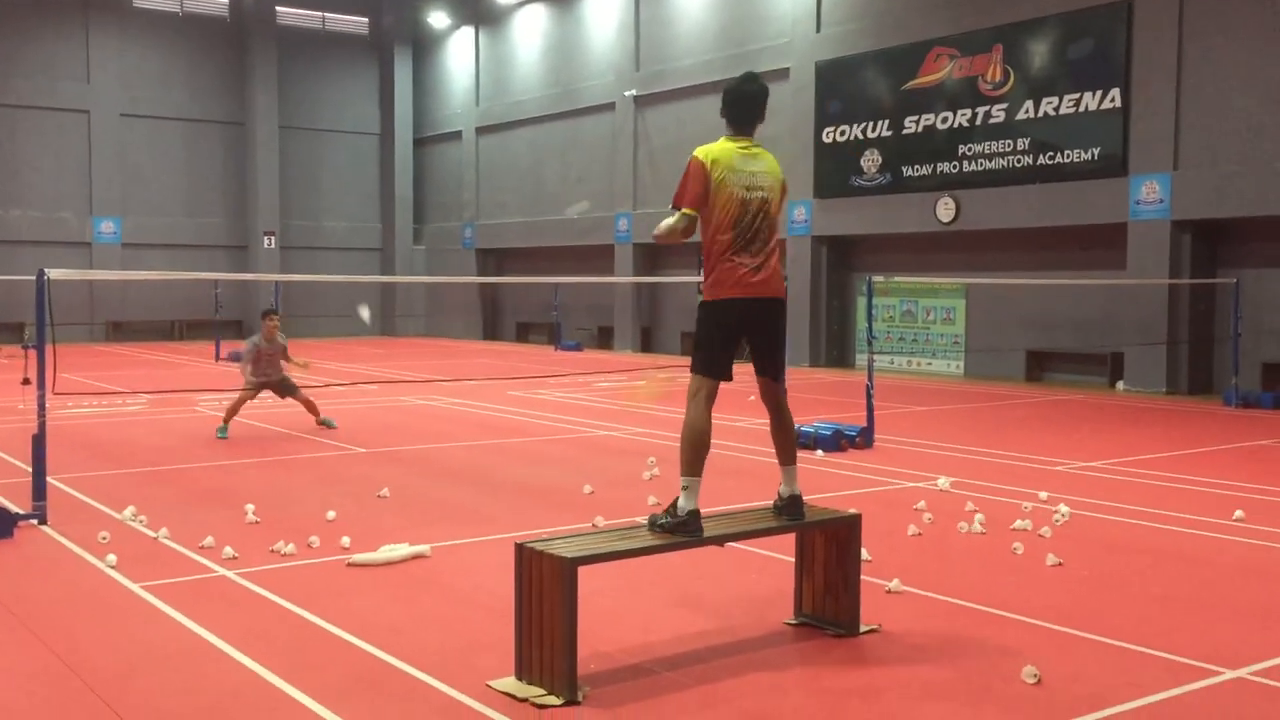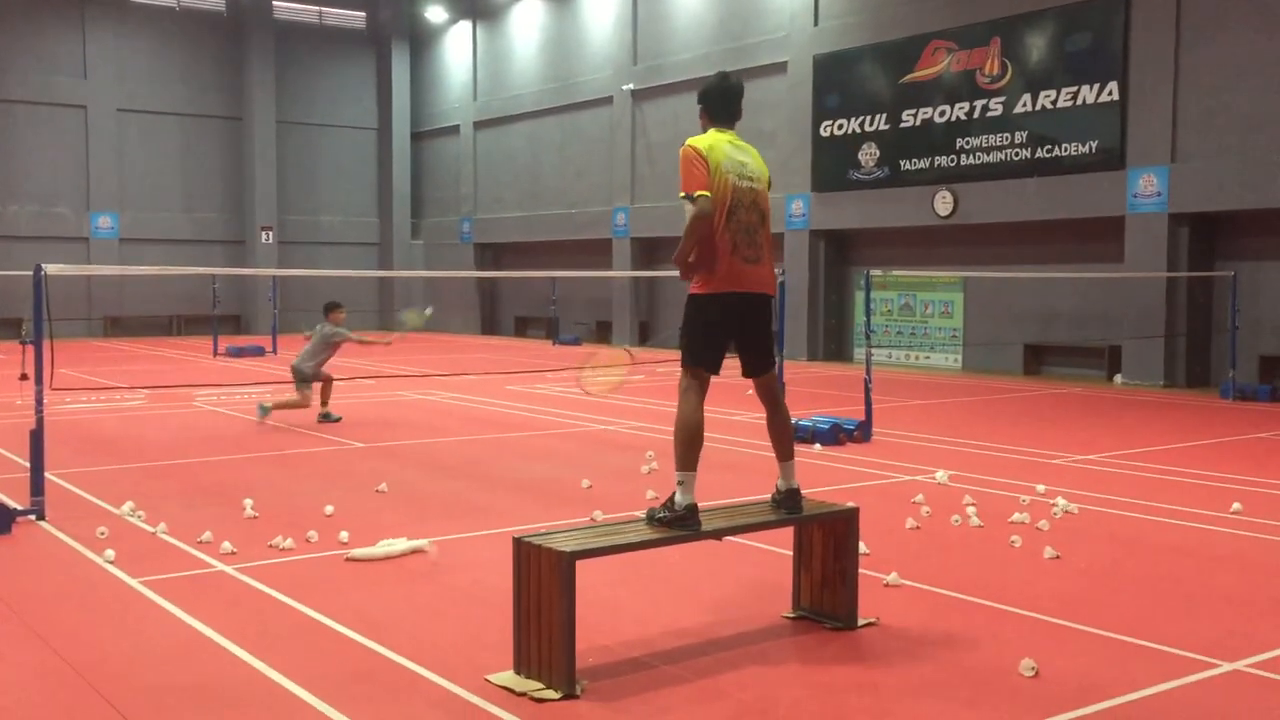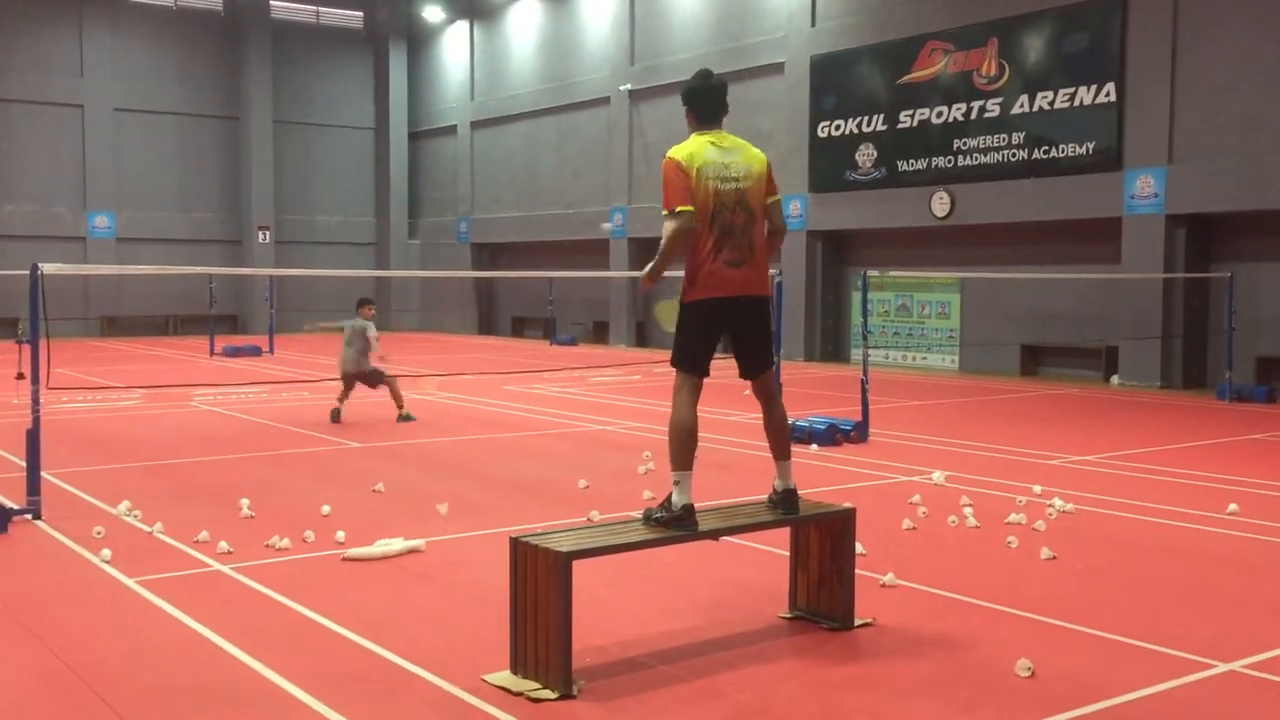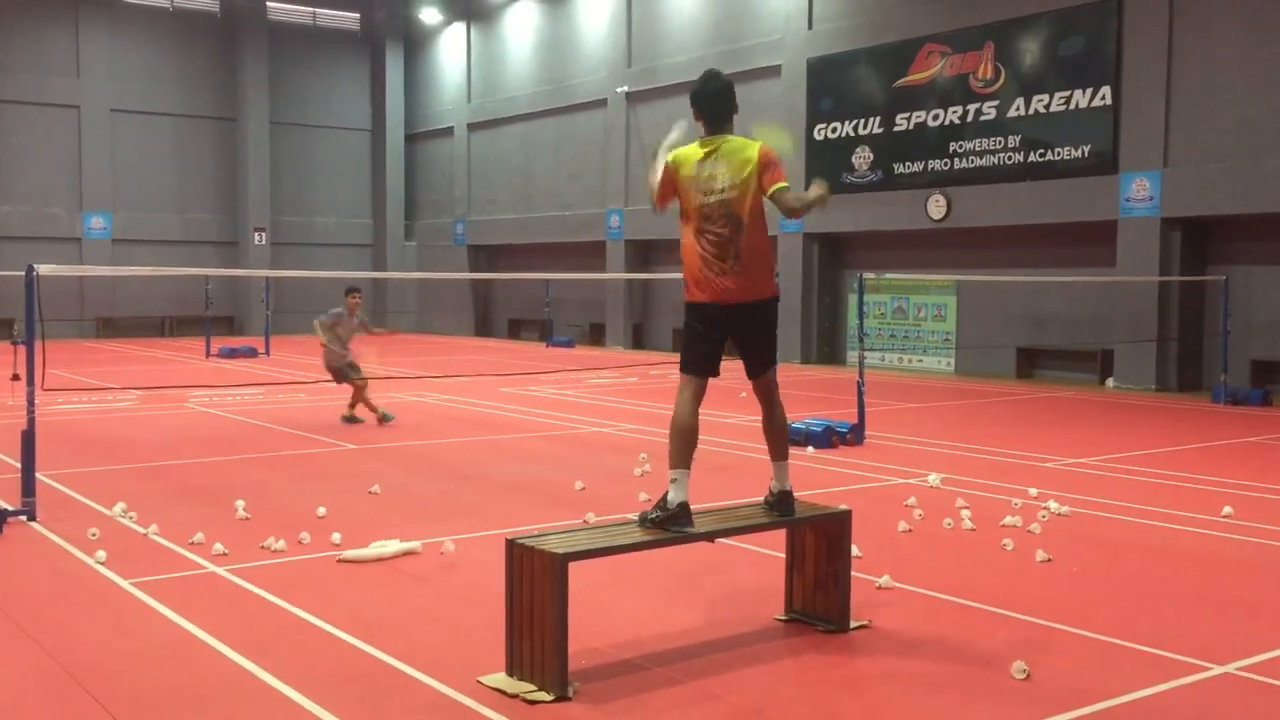
dt=0.3s
person 1, frame 1
left shoulder: (706, 157)
right shoulder: (773, 166)
left elbow: (685, 225)
left wrist: (665, 231)
left hip: (726, 293)
right hip: (771, 294)
left knee: (701, 393)
right knee: (775, 395)
left ankle: (687, 506)
right ankle: (790, 495)
person 1, frame 2
left shoulder: (697, 147)
right shoulder: (756, 159)
left elbow: (702, 210)
left wrist: (686, 256)
left hip: (717, 287)
right hip: (759, 288)
left knee: (693, 387)
right knee: (770, 389)
left ankle: (684, 500)
right ankle: (789, 489)
person 1, frame 3
left shoulder: (681, 157)
right shoulder: (756, 156)
left elbow: (681, 226)
right elbow: (777, 225)
left wrist: (655, 269)
left hip: (705, 291)
right hip: (754, 291)
left knee: (686, 390)
right knee: (767, 389)
left ankle: (680, 501)
right ankle: (786, 489)
person 1, frame 4
left shoulder: (680, 160)
right shoulder: (758, 154)
left elbow: (658, 198)
right elbow: (791, 207)
right wrist: (817, 194)
left hip: (705, 298)
right hip: (756, 295)
left knee: (689, 393)
right knee: (767, 391)
left ankle: (677, 500)
right ankle: (781, 491)
